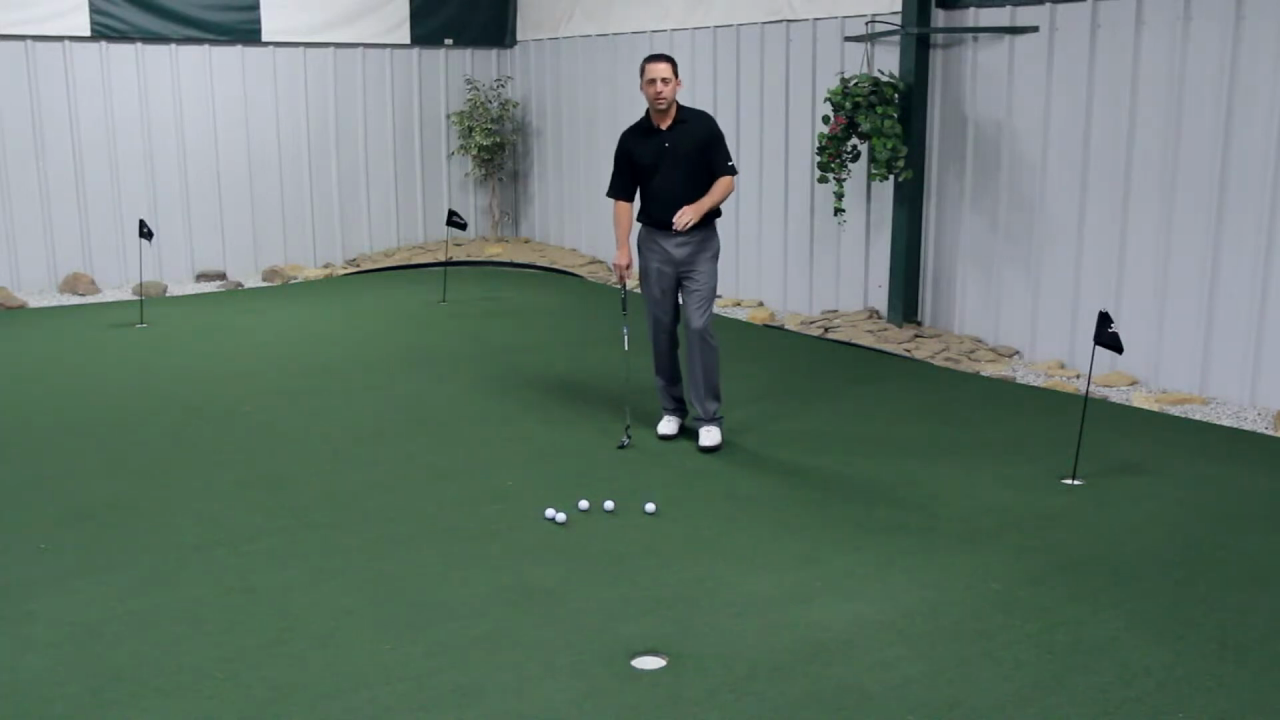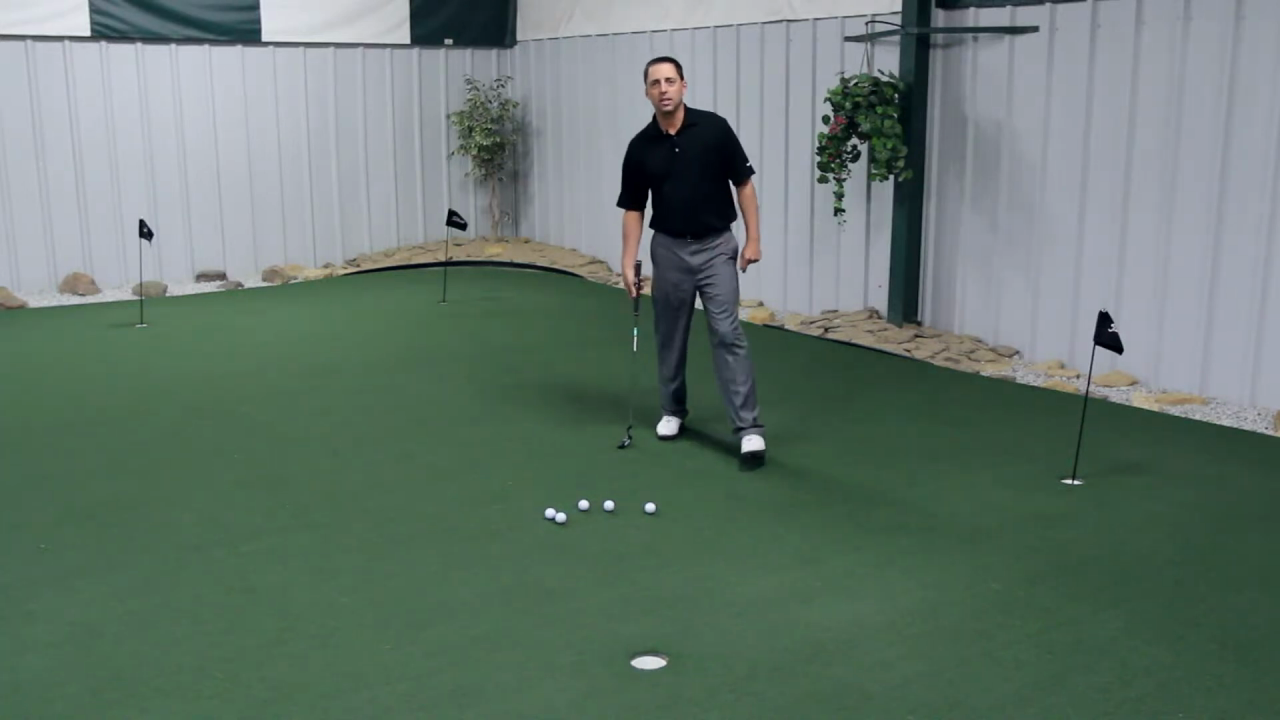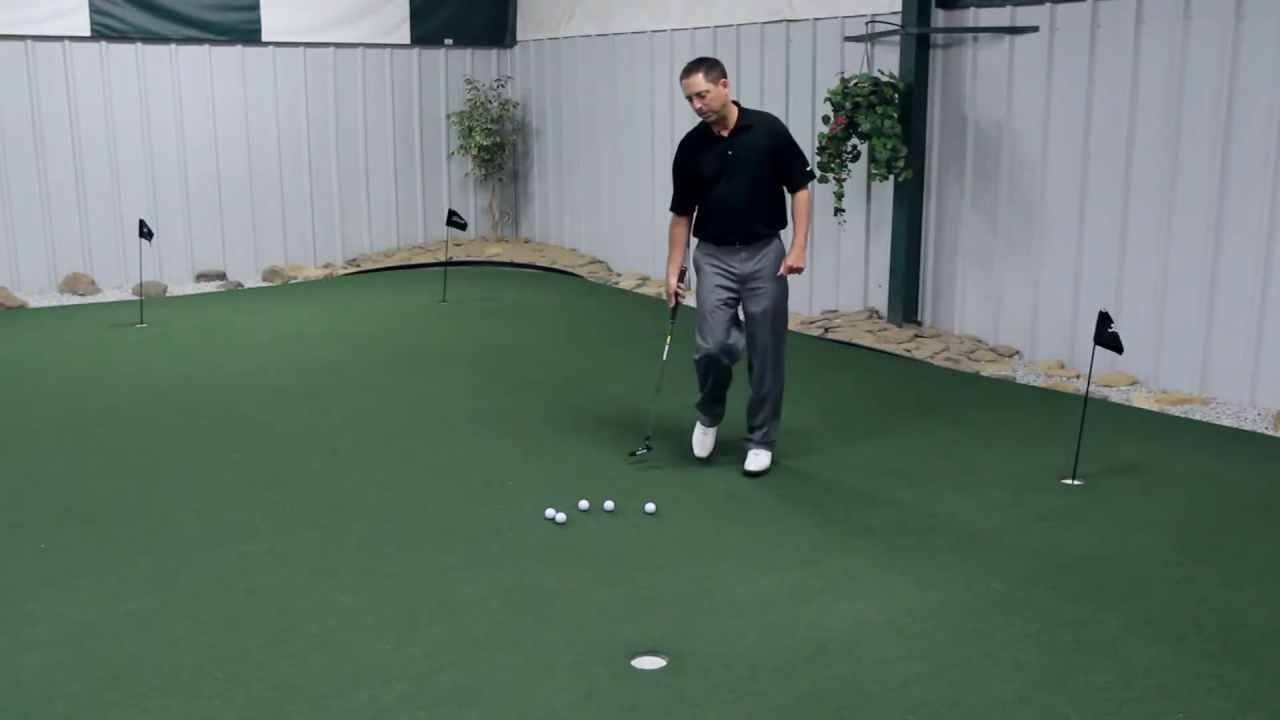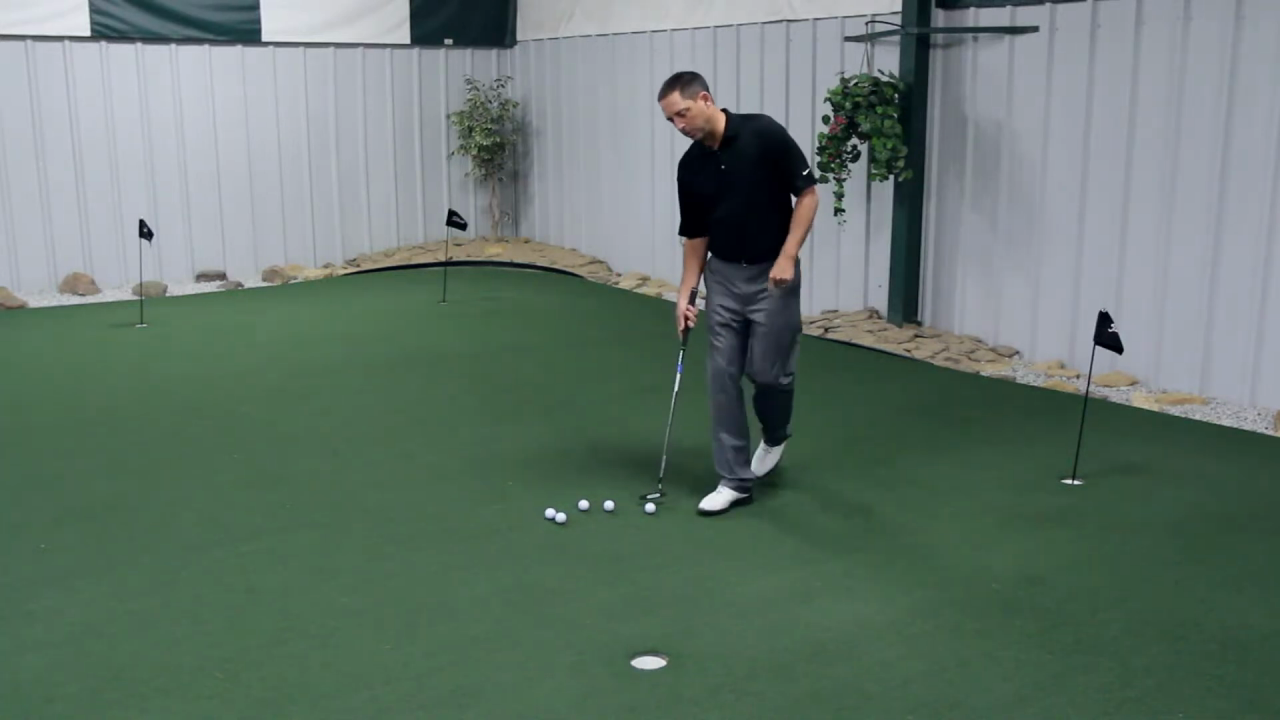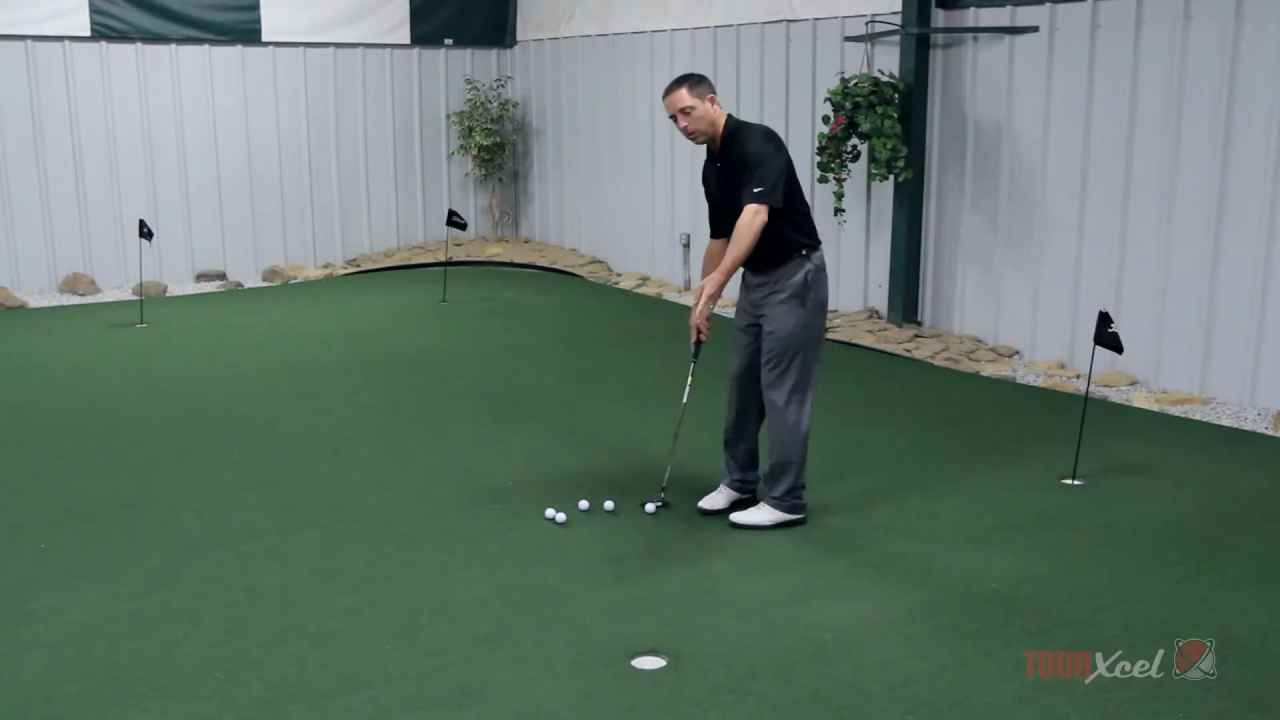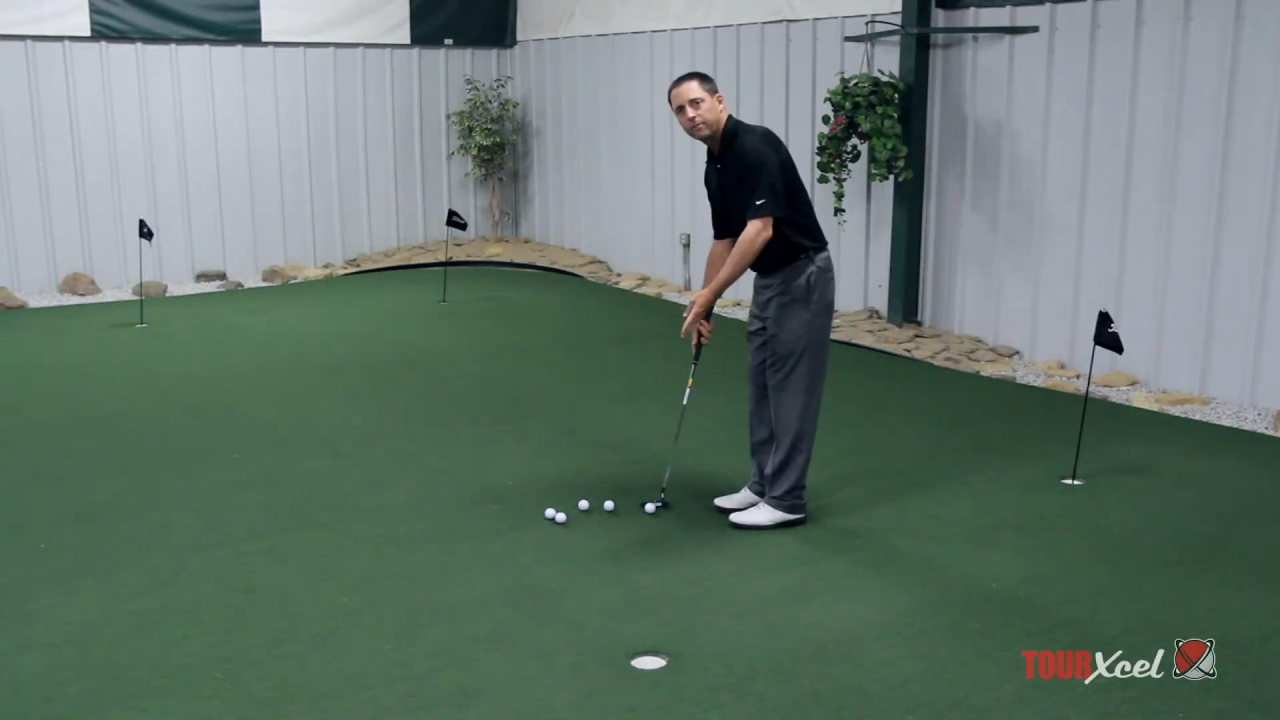
dt=0.5s
person 1, frame 1
left shoulder: (702, 125)
right shoulder: (631, 139)
left elbow: (726, 179)
right elbow: (623, 198)
left wrist: (698, 208)
right wrist: (622, 248)
left hip: (699, 241)
right hip: (654, 243)
left knee: (699, 327)
right knee: (662, 329)
left ankle: (709, 416)
right ankle: (672, 408)
person 1, frame 2
left shoulder: (714, 128)
right shoulder: (640, 147)
left elbow: (743, 183)
right elbow: (633, 208)
left wrist: (753, 238)
right wrist: (628, 261)
left hip: (716, 247)
right hip: (669, 249)
left knee: (728, 334)
right knee: (670, 336)
left ankle: (749, 427)
right ankle: (673, 409)
person 1, frame 3
left shoulder: (769, 130)
right shoulder: (690, 147)
left elbow: (801, 188)
right elbow: (682, 214)
left wrist: (798, 246)
right wrist: (673, 270)
left hip: (765, 256)
right hip: (713, 257)
left knee: (766, 352)
right knee: (712, 347)
left ankle: (760, 440)
right ankle: (709, 414)
person 1, frame 4
left shoulder: (764, 134)
right shoulder: (689, 165)
left elbow: (807, 193)
right elbow: (695, 235)
left wrist: (788, 256)
right wrist: (684, 293)
left hip: (773, 274)
right hip: (723, 276)
left knee: (769, 370)
right knee: (723, 375)
left ankle: (775, 434)
right ankle: (734, 478)
person 1, frame 5
left shoulder: (756, 143)
right shoulder: (711, 166)
left elbow: (756, 216)
right elbow: (721, 237)
left wrist: (716, 281)
right wrist: (703, 304)
left hip: (794, 276)
right hip: (756, 279)
left knee: (783, 388)
right knee: (744, 381)
left ankle: (786, 500)
right ankle: (740, 482)
person 1, frame 6
left shoulder: (756, 146)
right shoulder: (714, 166)
left elbow: (761, 230)
right elbow: (724, 240)
left wrist: (711, 292)
right wrist: (703, 304)
left hip: (801, 277)
right hip: (769, 281)
left knee: (791, 388)
right knee: (762, 385)
left ankle: (787, 499)
right ankle: (764, 484)
